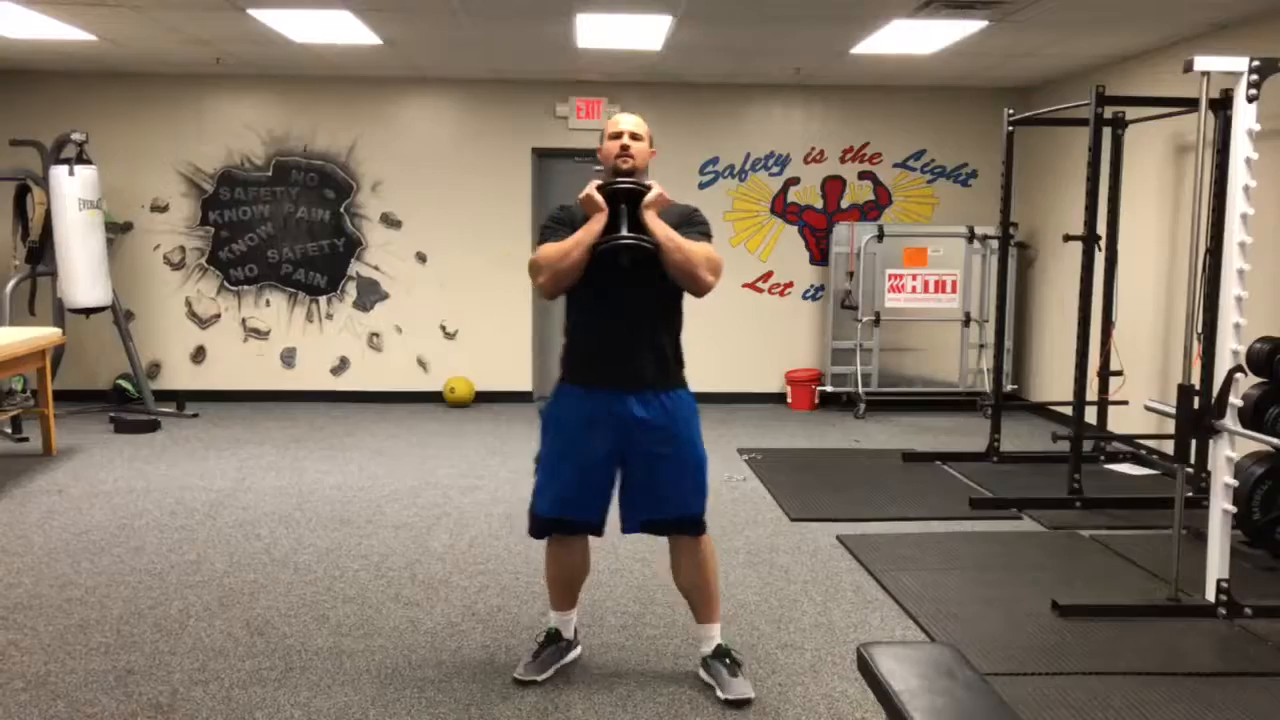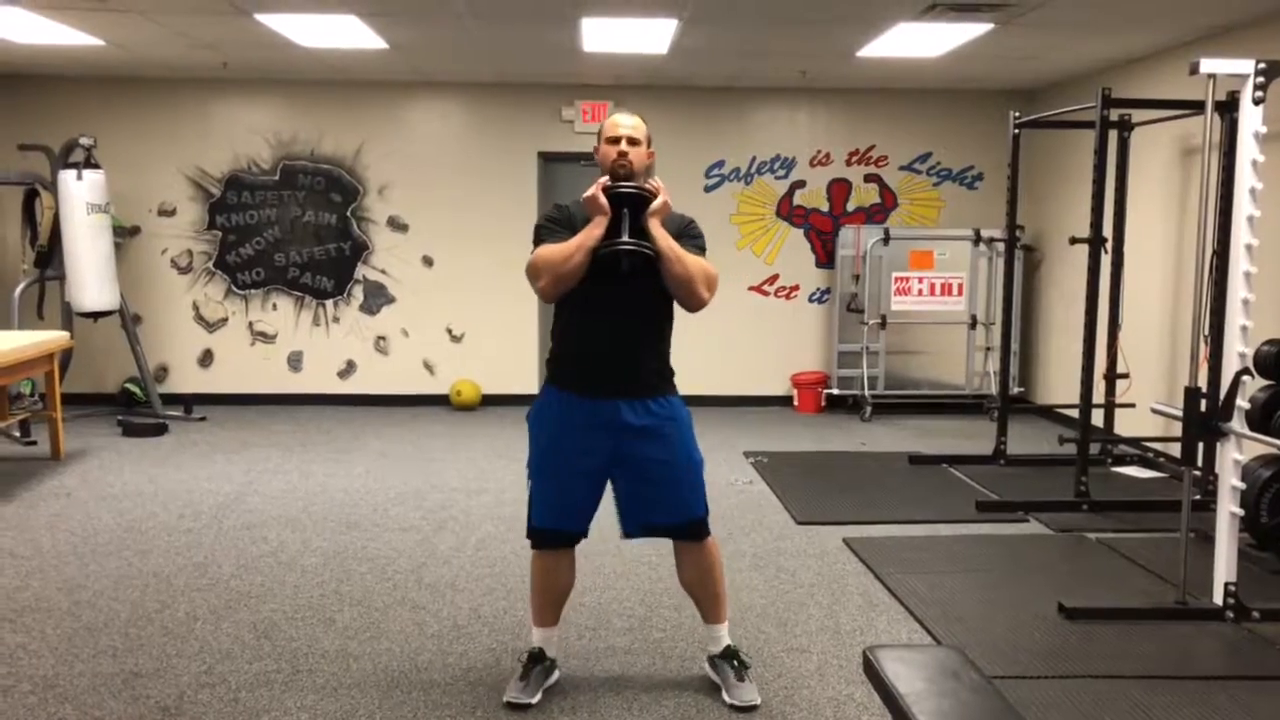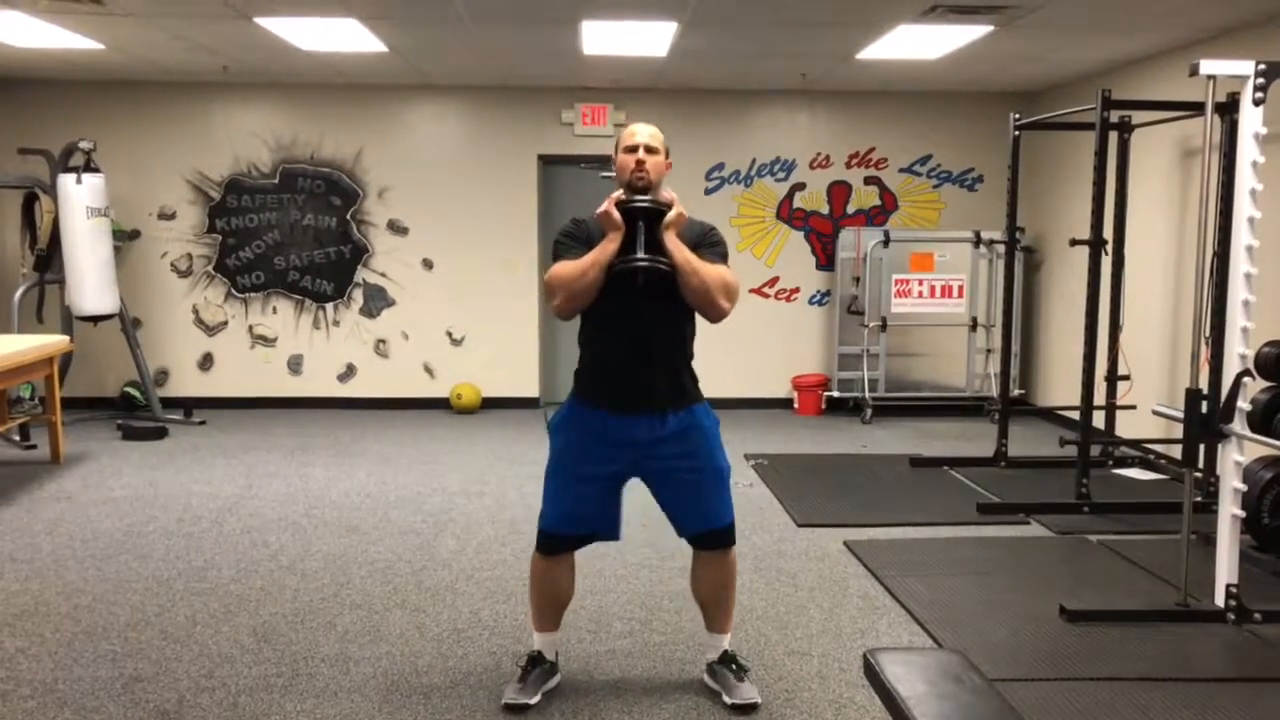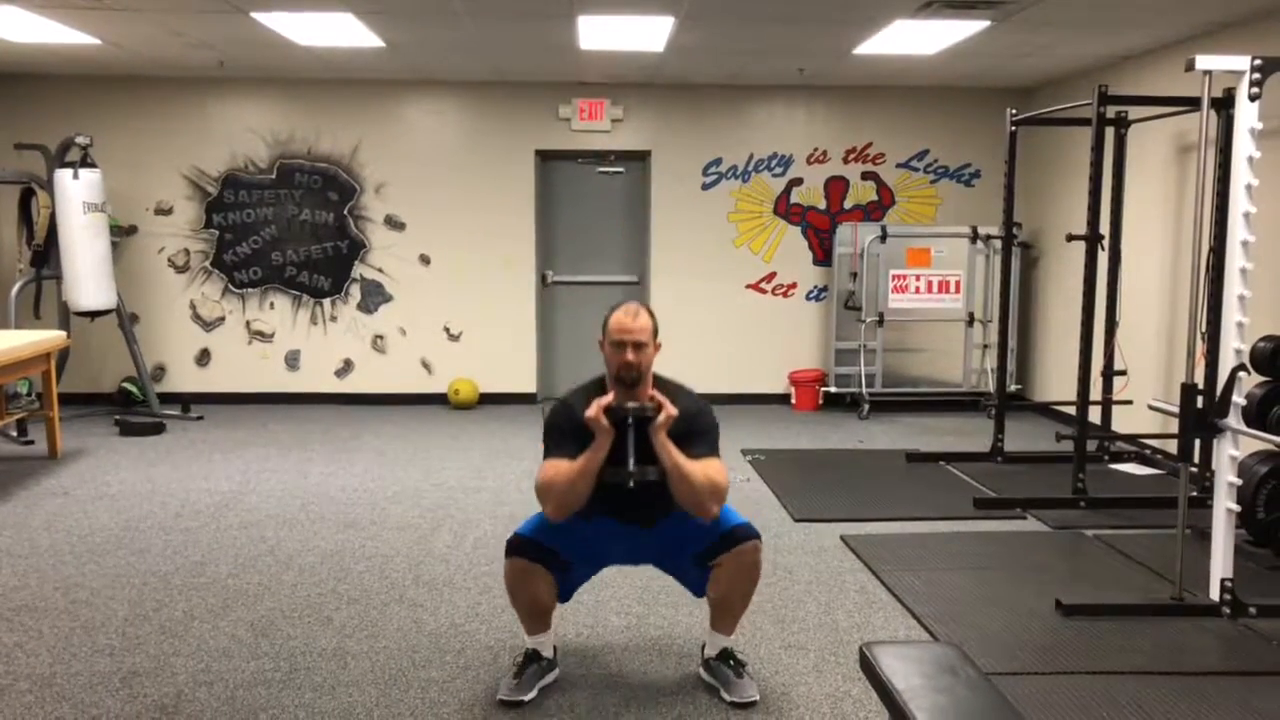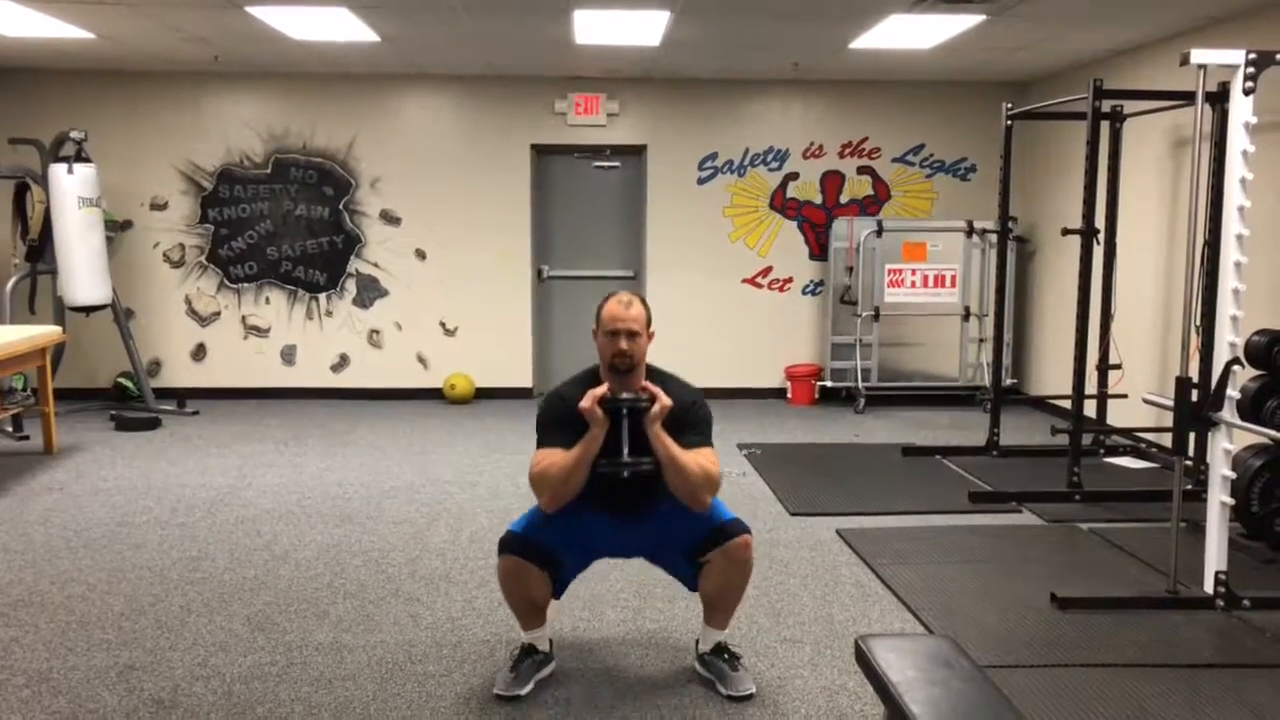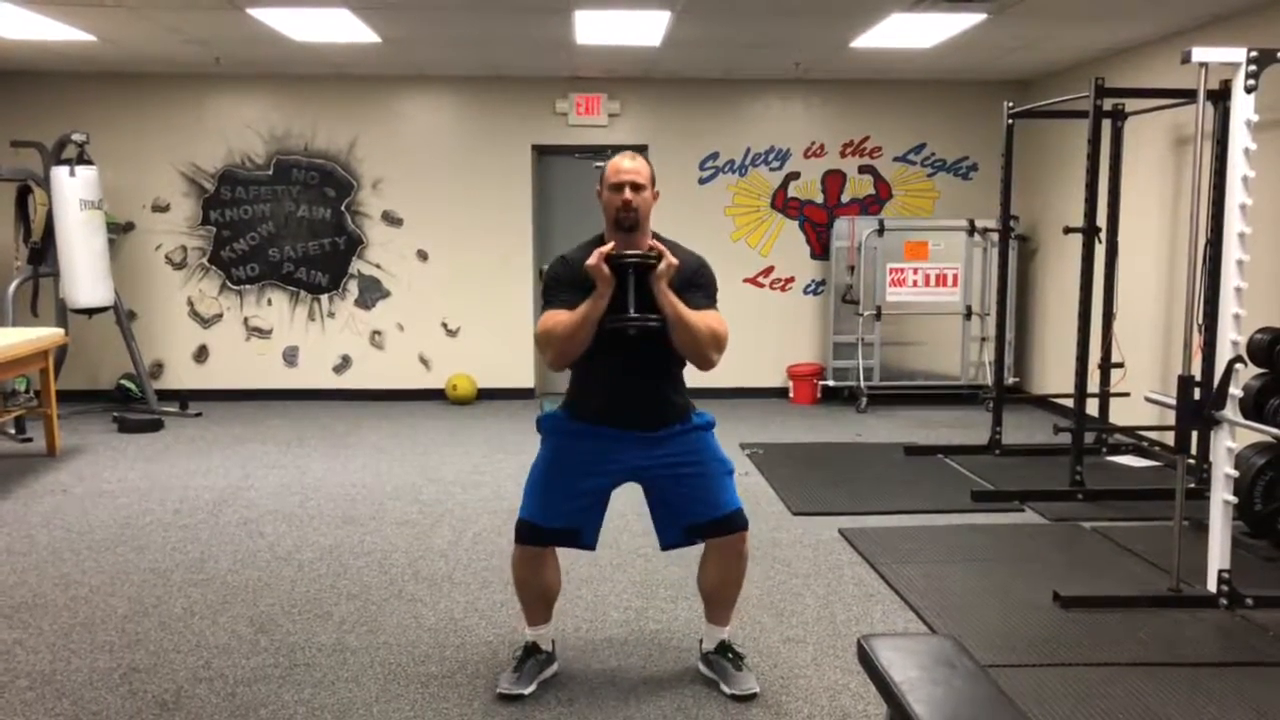
dt=0.7s
person 1, frame 1
left shoulder: (681, 216)
right shoulder: (571, 216)
left elbow: (702, 278)
right elbow: (547, 279)
left wrist: (651, 218)
right wrist: (598, 220)
left hip: (661, 397)
right hip: (583, 395)
left knee: (686, 525)
right knee: (560, 523)
left ankle: (712, 650)
right ankle: (563, 634)
person 1, frame 2
left shoulder: (678, 226)
right shoulder: (565, 217)
left elbow: (698, 295)
right elbow: (546, 281)
left wrist: (654, 225)
right wrist: (597, 221)
left hip: (653, 406)
right hip: (571, 403)
left knee: (692, 528)
right knee: (552, 534)
left ankle: (721, 650)
right ankle: (542, 655)
person 1, frame 3
left shoulder: (698, 235)
right shoulder: (582, 231)
left elbow: (720, 305)
right elbow: (561, 302)
left wrist: (671, 238)
right wrist: (612, 238)
left hip: (678, 418)
right hip: (594, 417)
left knee: (716, 537)
right knee: (555, 539)
left ankle: (719, 656)
right ankle: (543, 657)
person 1, frame 4
left shoulder: (689, 410)
right shoulder: (572, 411)
left elbow: (708, 506)
right elbow: (555, 506)
left wrist: (661, 439)
right wrist: (601, 441)
left hip: (669, 521)
right hip: (592, 522)
left knee: (744, 544)
right knee: (522, 552)
left ankle: (717, 653)
right ankle: (541, 653)
person 1, frame 5
left shoulder: (682, 400)
right shoulder: (566, 401)
left elbow: (701, 494)
right elbow: (549, 496)
left wrist: (655, 429)
right wrist: (596, 430)
left hip: (662, 511)
right hip: (584, 513)
left knee: (735, 543)
right knee: (515, 553)
left ankle: (711, 648)
right ankle: (536, 648)
person 1, frame 6
left shoulder: (687, 266)
right shoulder: (571, 268)
left elbow: (709, 355)
right elbow: (554, 356)
left wrist: (662, 289)
right wrist: (601, 291)
left hip: (673, 431)
right hip: (586, 431)
left knee: (728, 534)
right knee: (533, 539)
left ankle: (716, 646)
right ankle: (539, 647)
